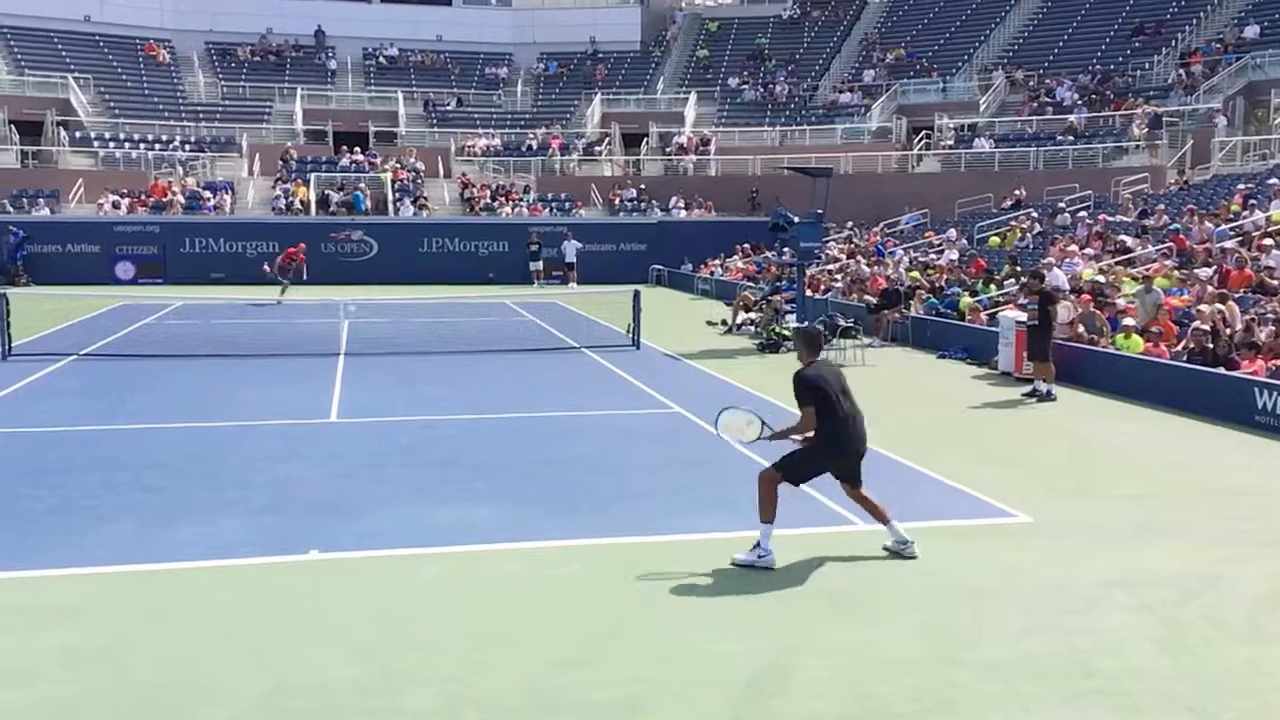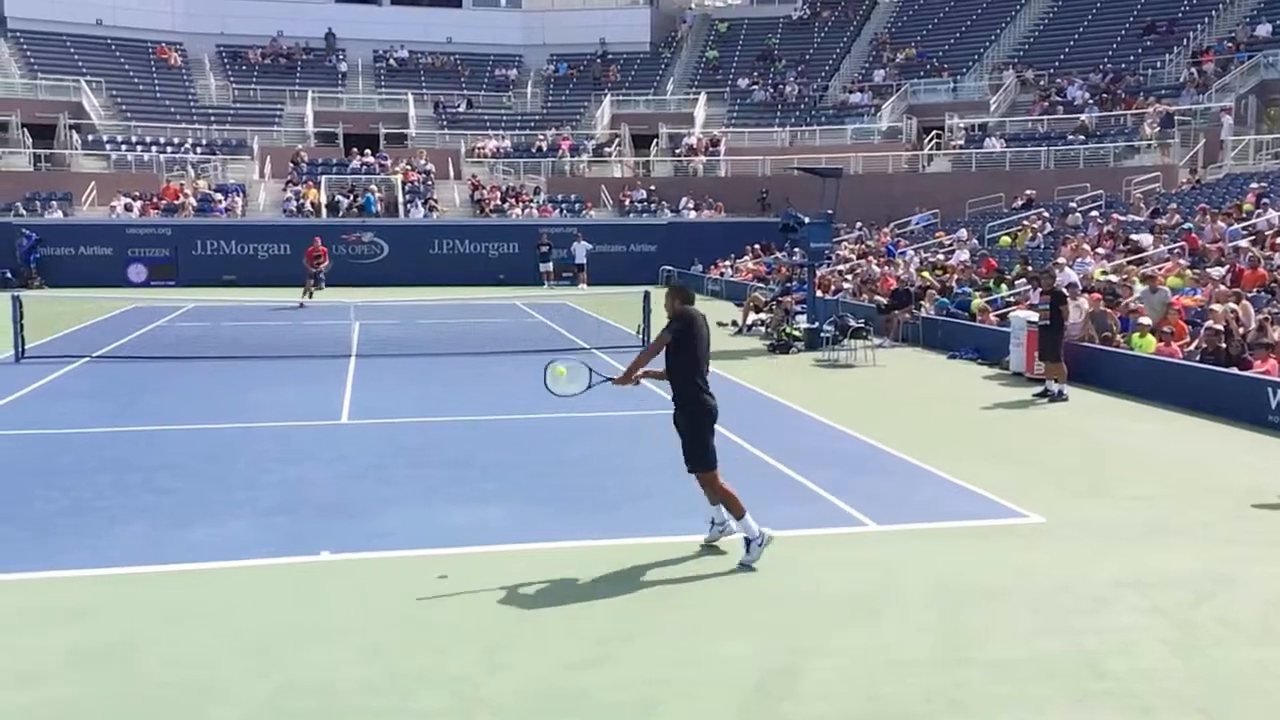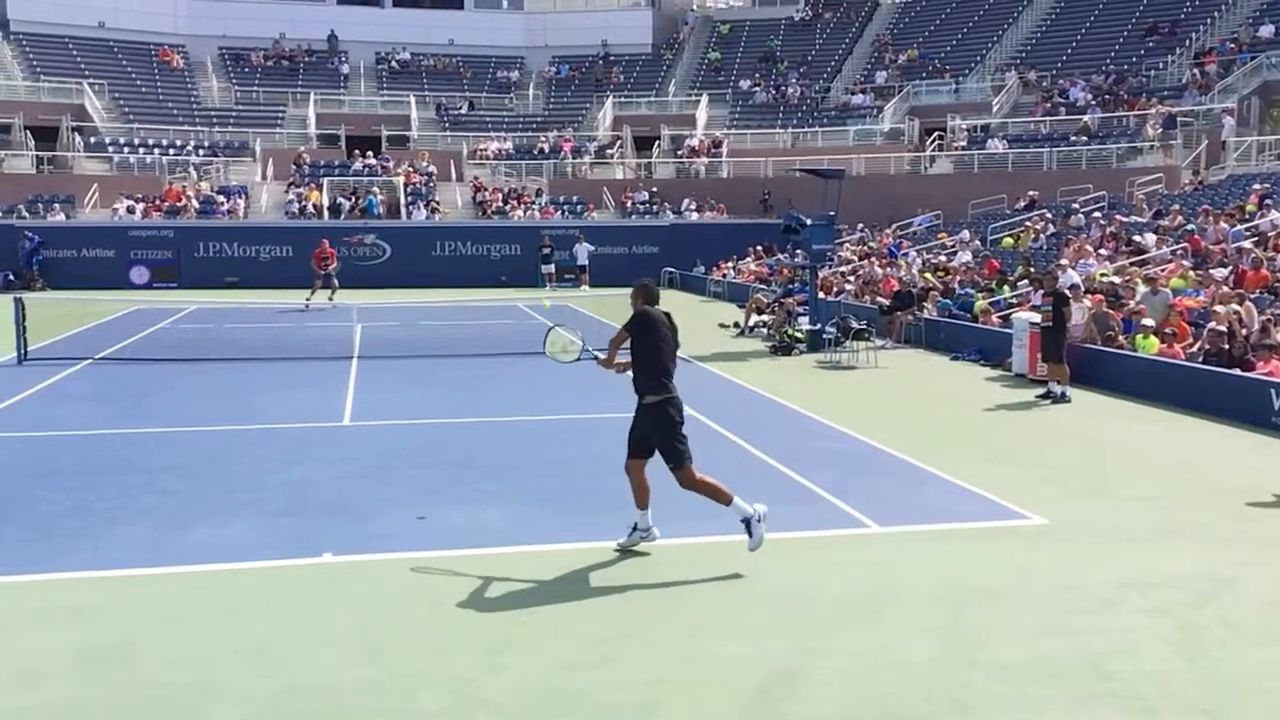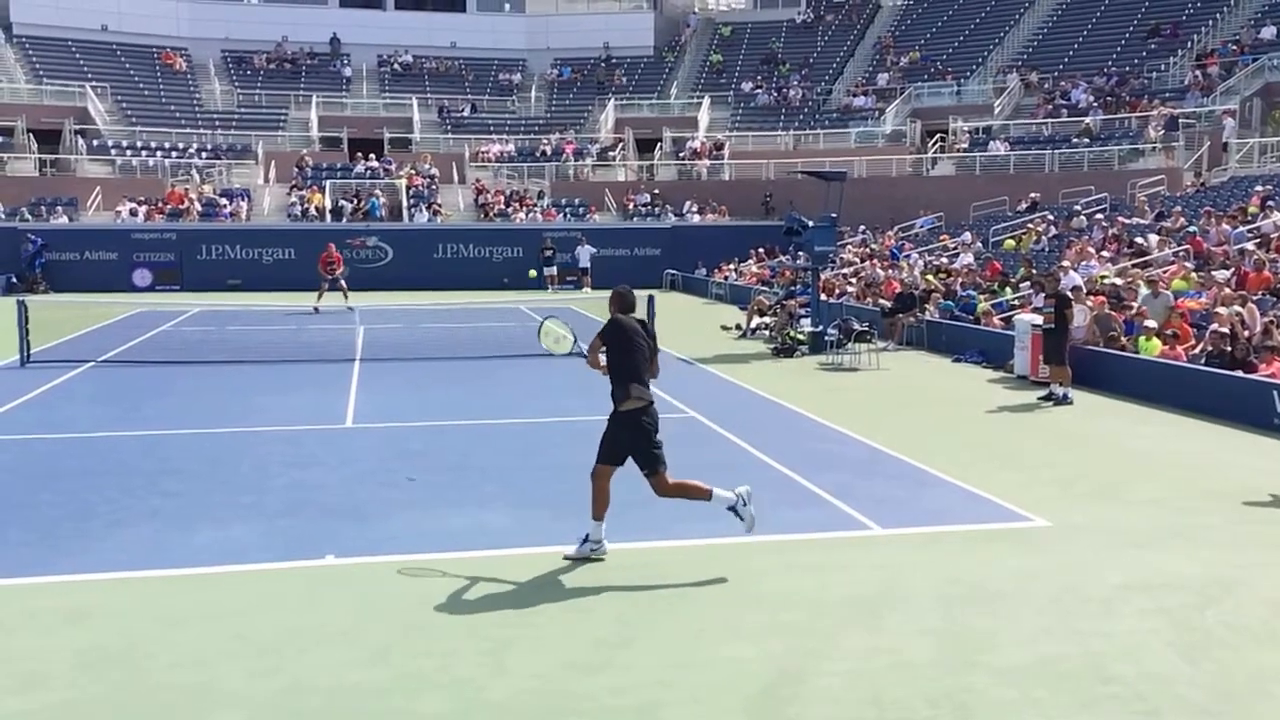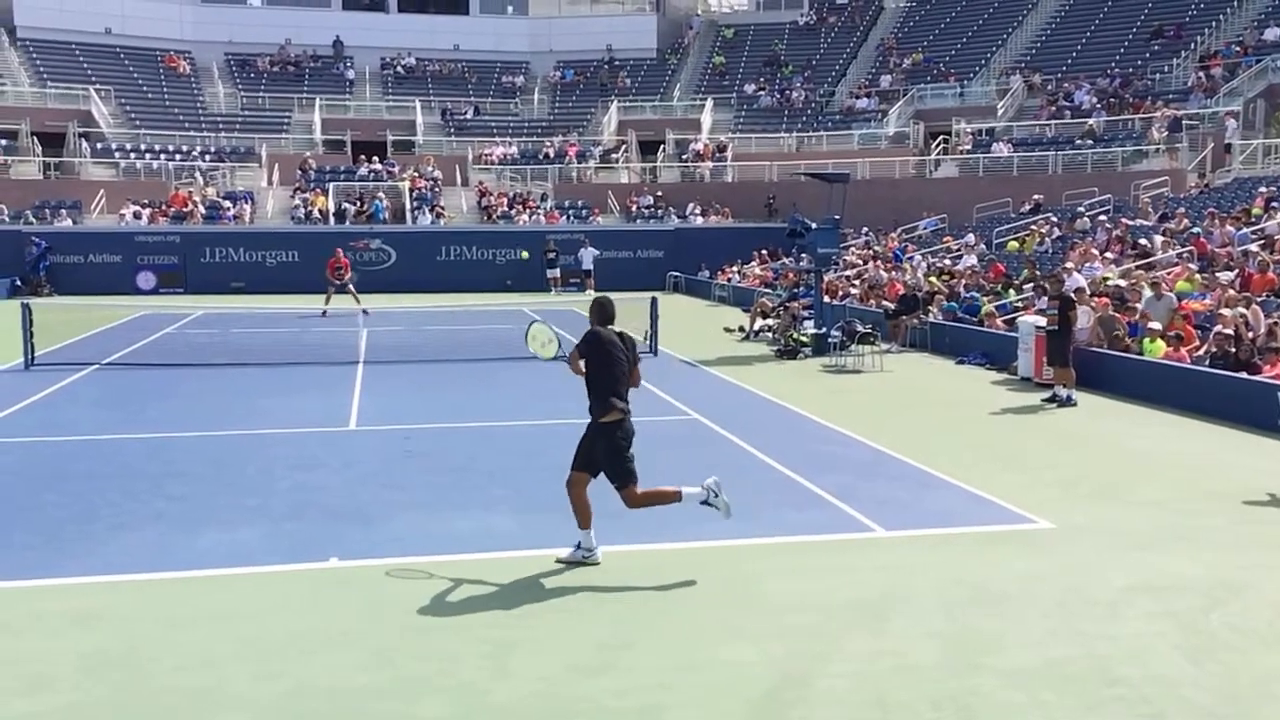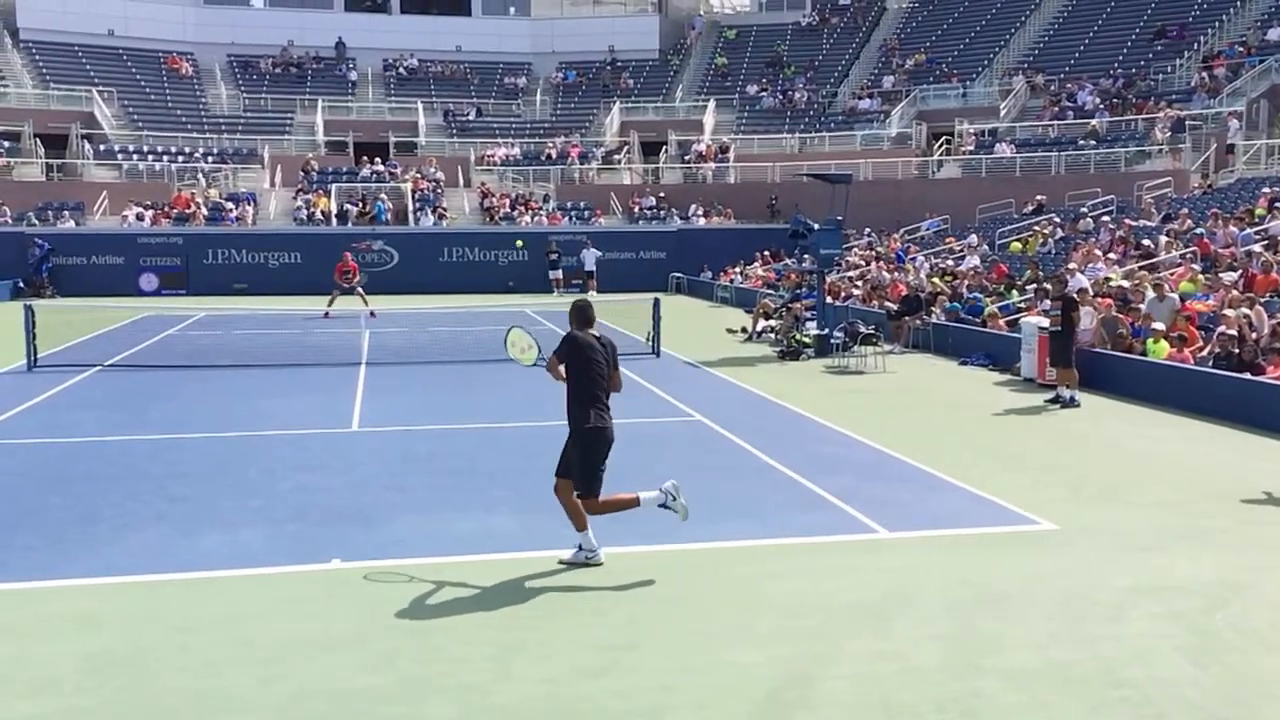
dt=0.5s
person 1, frame 1
left shoulder: (804, 378)
right shoulder: (833, 369)
left elbow: (808, 423)
left wrist: (779, 435)
left hip: (831, 446)
right hip: (856, 443)
left knee: (767, 480)
right knee: (856, 493)
left ankle: (763, 551)
right ankle: (902, 540)
person 1, frame 2
left shoulder: (686, 316)
right shoulder: (693, 322)
left elbow: (653, 349)
right elbow: (676, 371)
left wrist: (628, 374)
right wrist: (642, 374)
left hip: (694, 408)
right hip: (689, 406)
left knee: (709, 479)
right knee: (707, 472)
left ankle: (755, 535)
right ankle: (721, 521)
person 1, frame 3
left shoulder: (643, 316)
right shoulder: (667, 323)
left elbow: (615, 343)
left wrist: (610, 360)
right wrist: (632, 364)
left hip: (662, 408)
right hip: (649, 407)
left knee: (687, 478)
right knee: (633, 467)
left ankle: (749, 514)
right ankle: (643, 527)
person 1, frame 4
left shoulder: (617, 324)
right shoulder: (646, 330)
left elbow: (593, 350)
right elbow: (653, 371)
left wrist: (596, 362)
left hip: (637, 416)
right hip: (623, 415)
left knee: (663, 485)
right knee: (599, 474)
left ankle: (734, 499)
right ankle: (595, 541)
person 1, frame 5
left shoulder: (594, 336)
right shoulder: (627, 340)
left elbow: (573, 361)
right elbow: (635, 380)
left wrist: (583, 371)
left hip: (612, 428)
right hip: (602, 426)
left knee: (632, 497)
right knee: (575, 483)
left ankle: (704, 493)
right ankle: (587, 548)
person 1, frame 6
left shoulder: (573, 340)
right shoulder: (607, 344)
left elbow: (552, 366)
right elbow: (616, 385)
left wrist: (564, 376)
left hip: (591, 432)
right hip: (588, 430)
left knee: (592, 505)
right knee: (562, 488)
left ankle: (662, 496)
right ankle: (589, 549)
